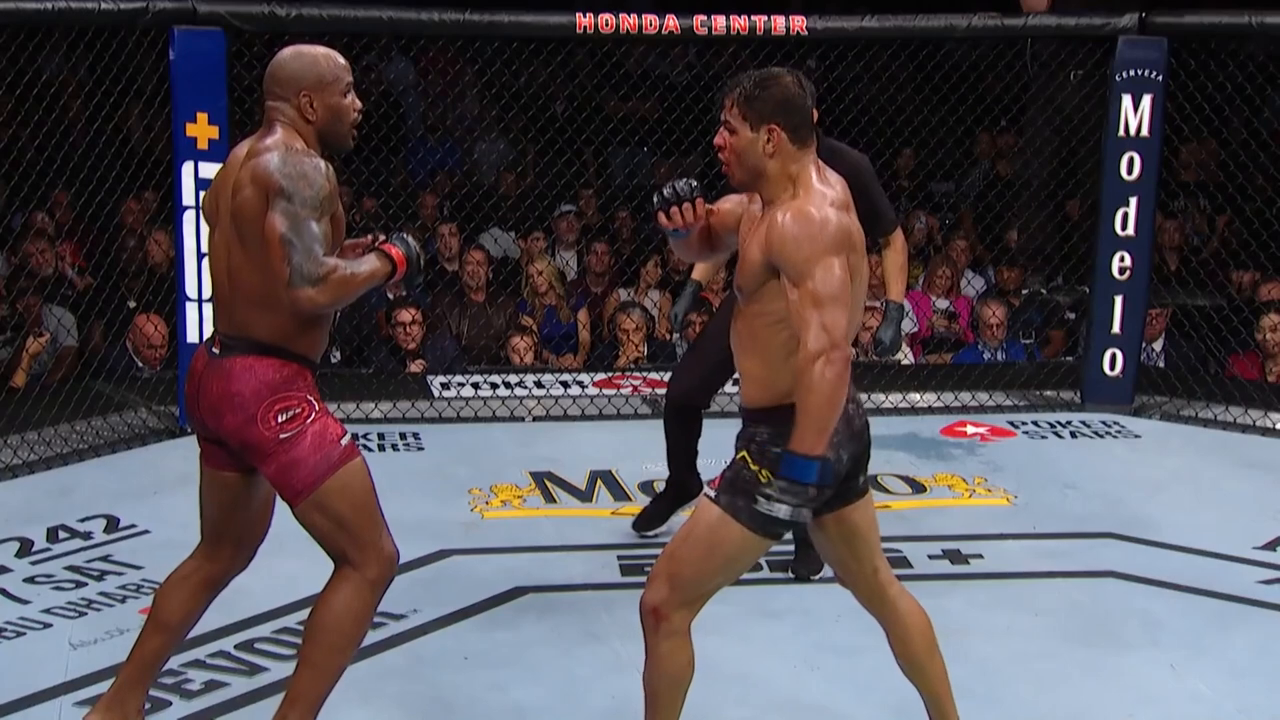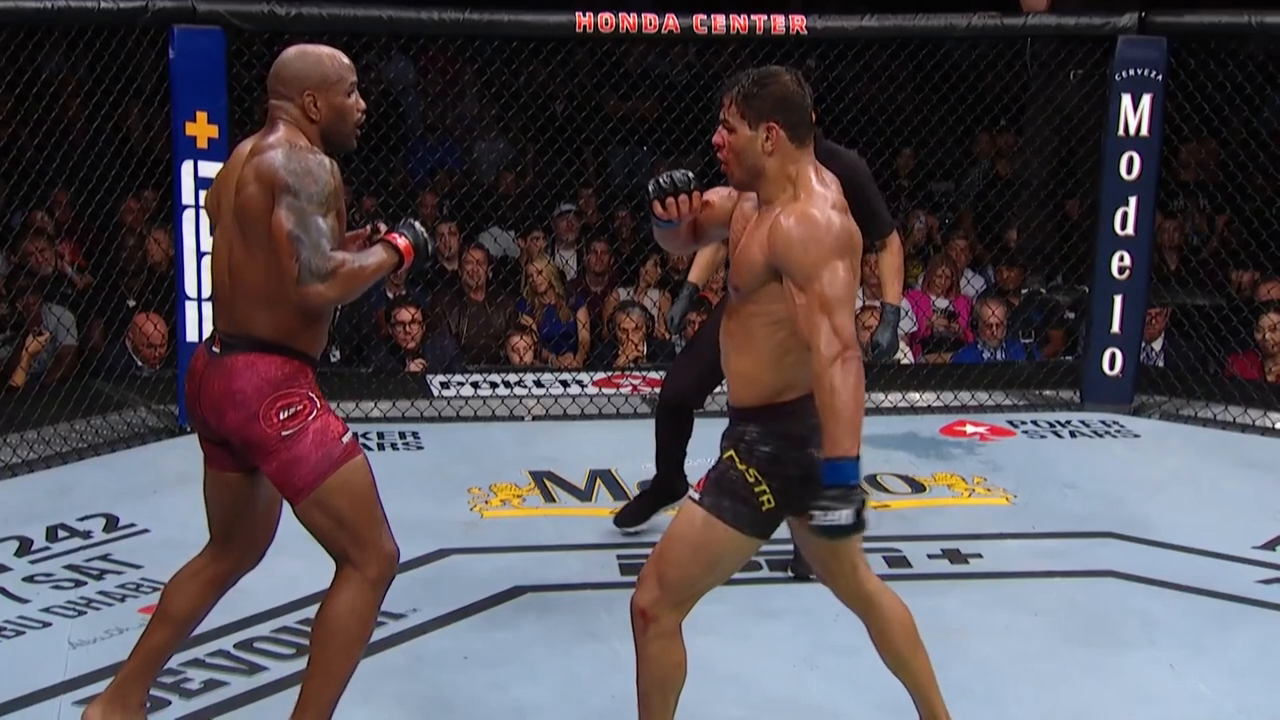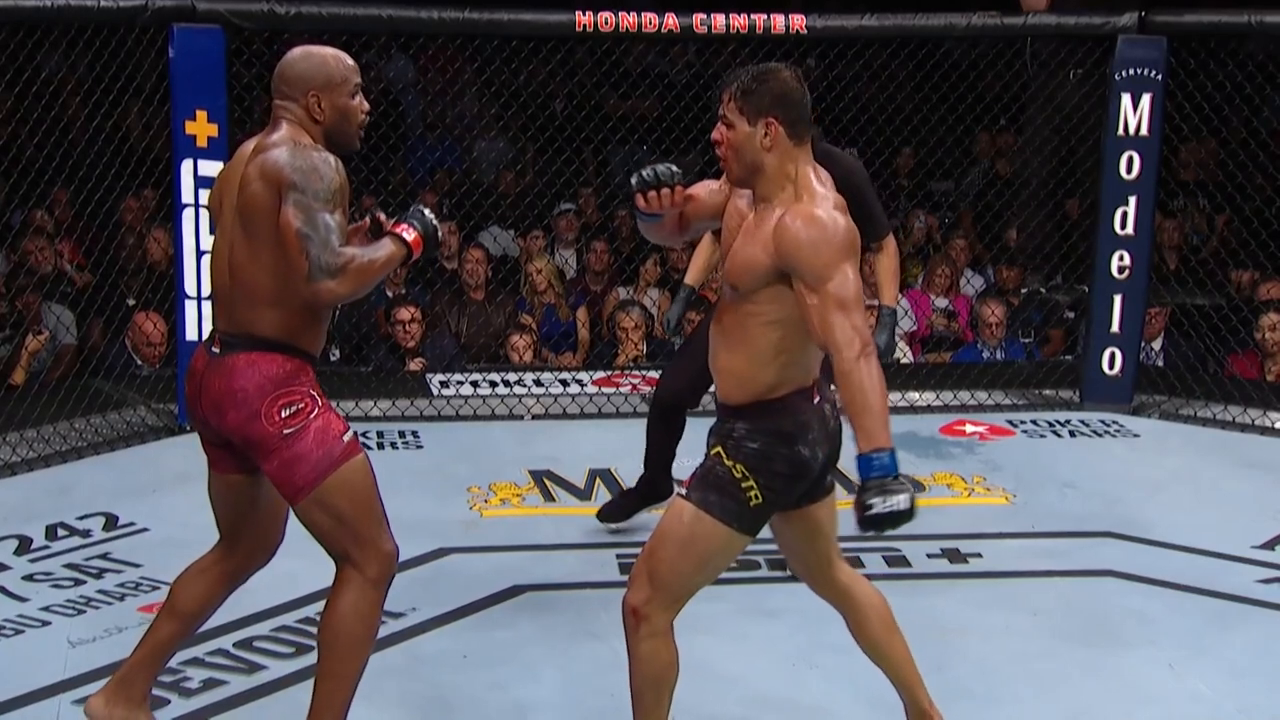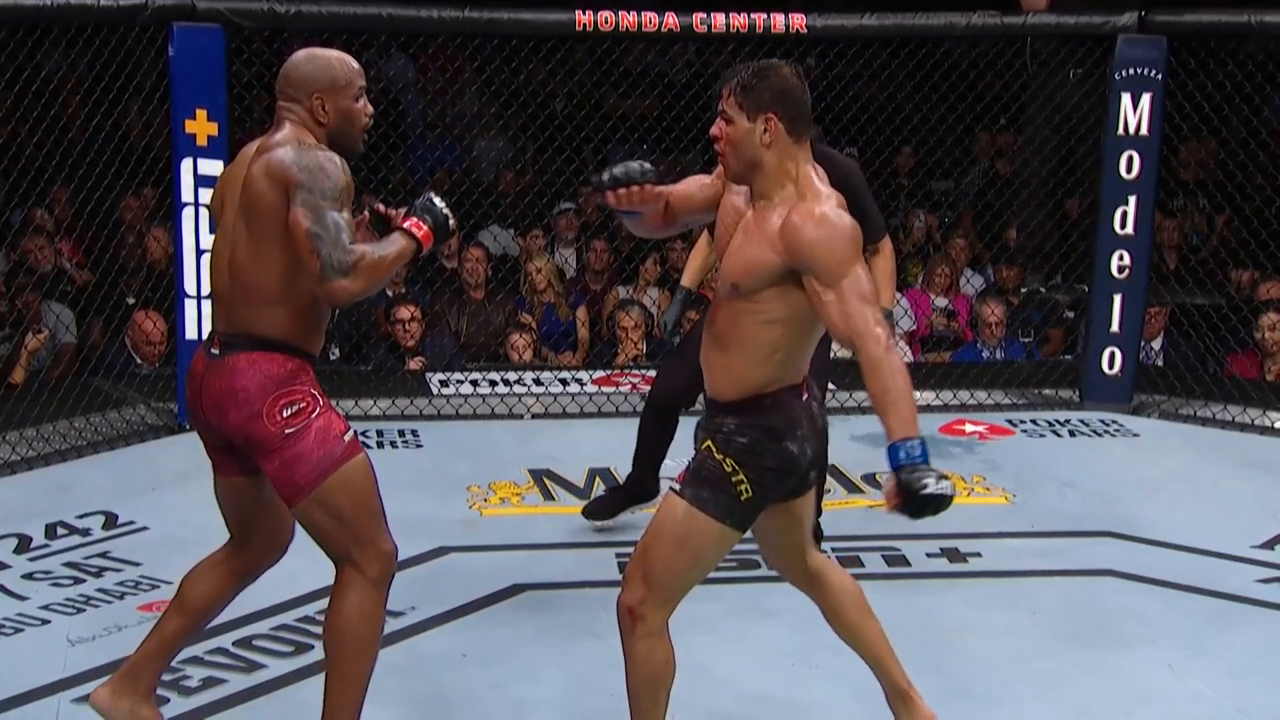
dt=1s
person 1, frame 1
left shoulder: (240, 161)
right shoulder: (298, 166)
right elbow: (308, 292)
left wrist: (346, 255)
right wrist: (387, 260)
left hip: (217, 374)
right hip: (267, 387)
left knee: (223, 554)
right knee: (369, 561)
person 1, frame 2
left shoulder: (242, 159)
right shoulder: (304, 163)
right elbow: (316, 287)
left wrist: (352, 246)
right wrist: (394, 250)
left hip: (218, 372)
right hip: (269, 385)
left knee: (232, 552)
right knee: (370, 560)
person 1, frame 3
left shoulder: (245, 160)
right shoulder: (309, 162)
right elbow: (326, 282)
left wrist: (354, 239)
right wrist: (405, 237)
left hip: (218, 372)
right hip: (270, 384)
left knee: (245, 547)
right knee: (370, 559)
person 1, frame 4
left shoulder: (246, 163)
right shoulder: (314, 163)
right elbow: (339, 281)
left wrist: (359, 233)
right wrist: (414, 231)
left hip: (217, 373)
right hip: (269, 384)
left knee: (258, 543)
right knee: (370, 559)
person 2, frame 1
left shoulder: (804, 220)
right shoulder: (773, 194)
left elbow: (827, 353)
right elbow: (702, 244)
left wrist: (800, 471)
right wrist: (681, 224)
left hip: (789, 437)
right hip: (829, 428)
left knee: (664, 603)
right knee: (878, 587)
person 2, frame 2
left shoulder: (806, 223)
right shoulder: (759, 192)
left elbow: (837, 352)
right elbow: (685, 237)
left wrist: (843, 473)
right wrist: (671, 215)
left hip: (776, 439)
right hip: (796, 427)
left knee: (654, 605)
right knee: (856, 584)
person 2, frame 3
left shoulder: (809, 224)
right shoulder: (748, 185)
left elbow: (852, 347)
right elbow: (672, 227)
left wrist: (878, 465)
right wrist: (654, 208)
left hip: (763, 438)
right hip: (794, 422)
left knee: (645, 604)
right knee: (830, 575)
person 2, frame 4
left shoulder: (813, 223)
right shoulder: (740, 181)
left elbow: (871, 339)
right elbow: (662, 216)
left wrist: (908, 454)
right wrist: (634, 201)
left hip: (753, 433)
right hip: (778, 418)
left knee: (641, 603)
right knee: (802, 563)
person 3, frame 1
left shoulder: (847, 167)
left elbow: (891, 239)
left wrist: (893, 313)
right wrist: (693, 288)
right knee: (683, 392)
left ankle: (808, 531)
right ankle: (682, 483)
person 3, frame 2
left shoulder: (844, 169)
left elbow: (887, 242)
left wrist: (889, 317)
right wrist: (688, 292)
right knee: (676, 392)
right ankle: (668, 482)
person 3, frame 3
left shoulder: (840, 171)
left elbow: (883, 244)
right elbow: (716, 234)
left wrist: (886, 318)
right wrist: (684, 294)
right knee: (670, 392)
right ankle: (654, 483)
person 3, frame 4
left shoulder: (838, 172)
left elbow: (879, 246)
right elbow: (712, 234)
left wrist: (882, 316)
right wrist: (682, 296)
right knee: (665, 392)
left ankle: (806, 523)
right ankle: (640, 484)
